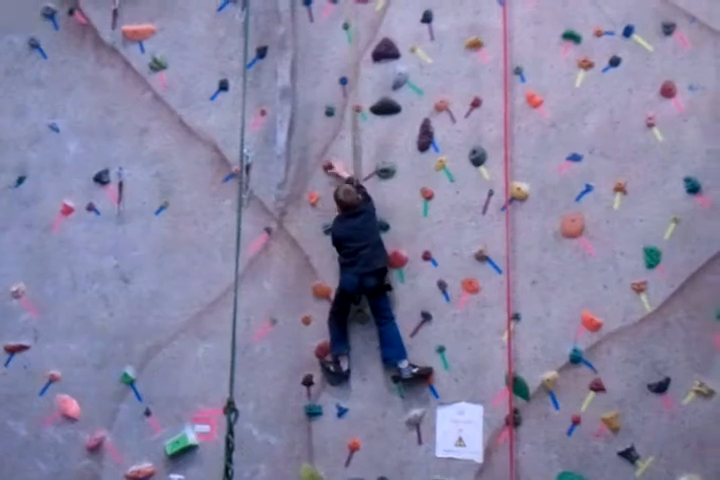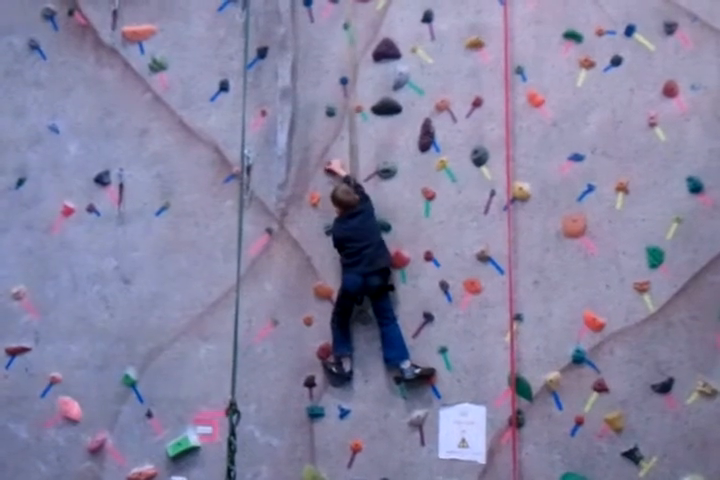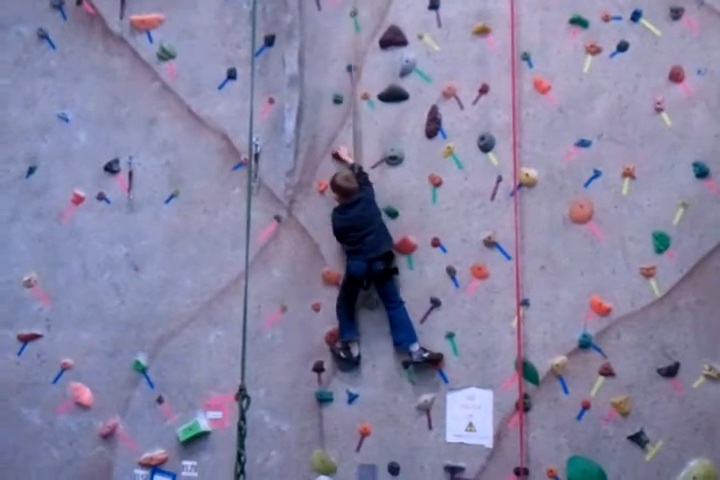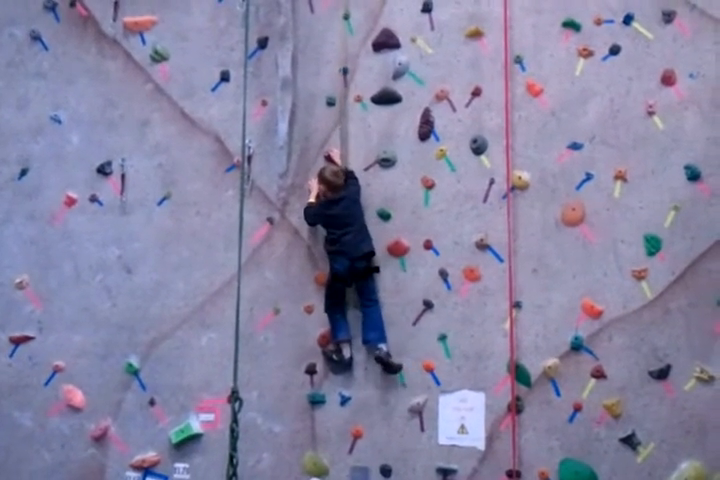
dt=0.7s
person 1, frame 1
left shoulder: (337, 225)
right shoulder: (368, 210)
right elbow: (360, 187)
right wrist: (342, 172)
left hip: (349, 277)
right hip: (374, 276)
left knee: (337, 318)
right knee: (385, 319)
left ankle: (340, 362)
right ankle: (402, 365)
person 1, frame 2
left shoulder: (338, 227)
right shoulder: (366, 209)
right elbow: (357, 187)
right wrist: (340, 171)
left hip: (352, 278)
right hip: (377, 276)
left knee: (340, 320)
right knee: (387, 320)
left ankle: (343, 363)
right ankle: (405, 366)
person 1, frame 3
left shoulder: (338, 215)
right shoulder: (367, 196)
right elbow: (362, 175)
right wrist: (347, 159)
left hip: (356, 263)
right hip: (381, 260)
left knee: (345, 305)
right knee: (394, 304)
left ankle: (351, 348)
right ankle: (415, 349)
person 1, frame 4
left shoulder: (322, 207)
right shoulder: (352, 194)
left elbow: (309, 217)
right elbow: (351, 177)
left wrist: (312, 195)
right wrist: (338, 162)
left hip: (339, 261)
right hip: (362, 257)
left knee: (335, 306)
right knee: (370, 303)
left ankle: (344, 351)
right ankle: (380, 348)
